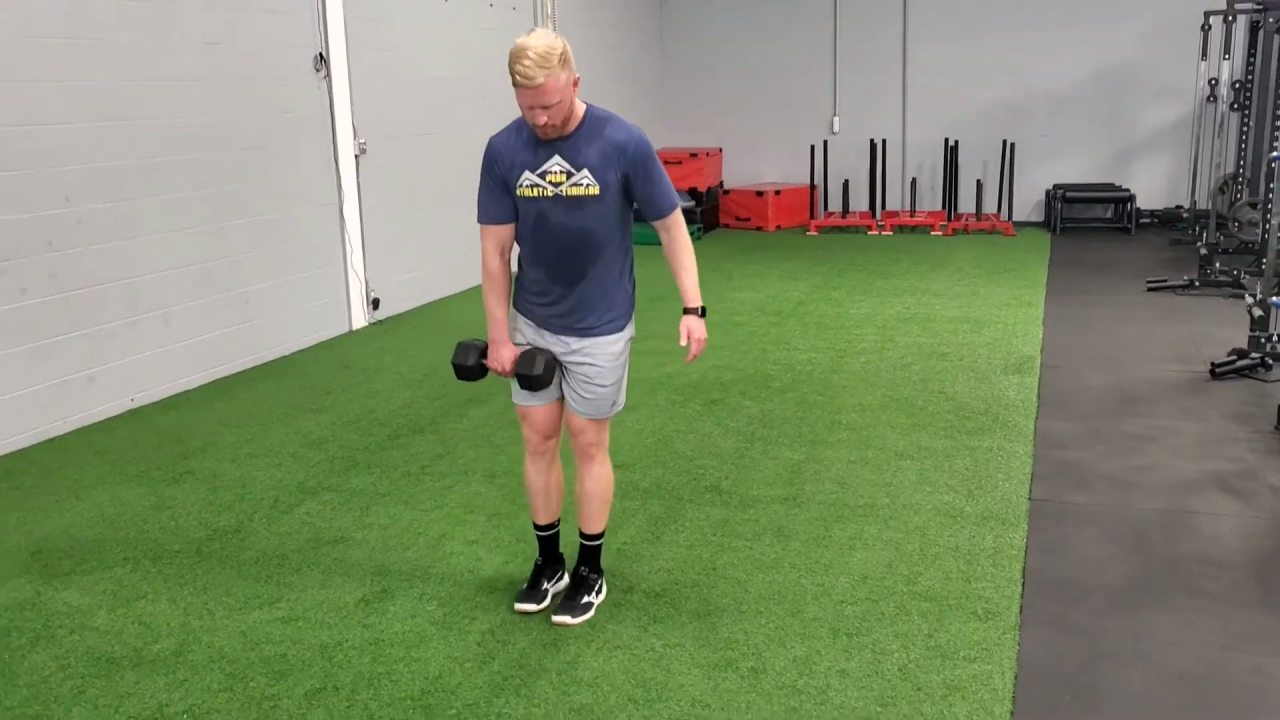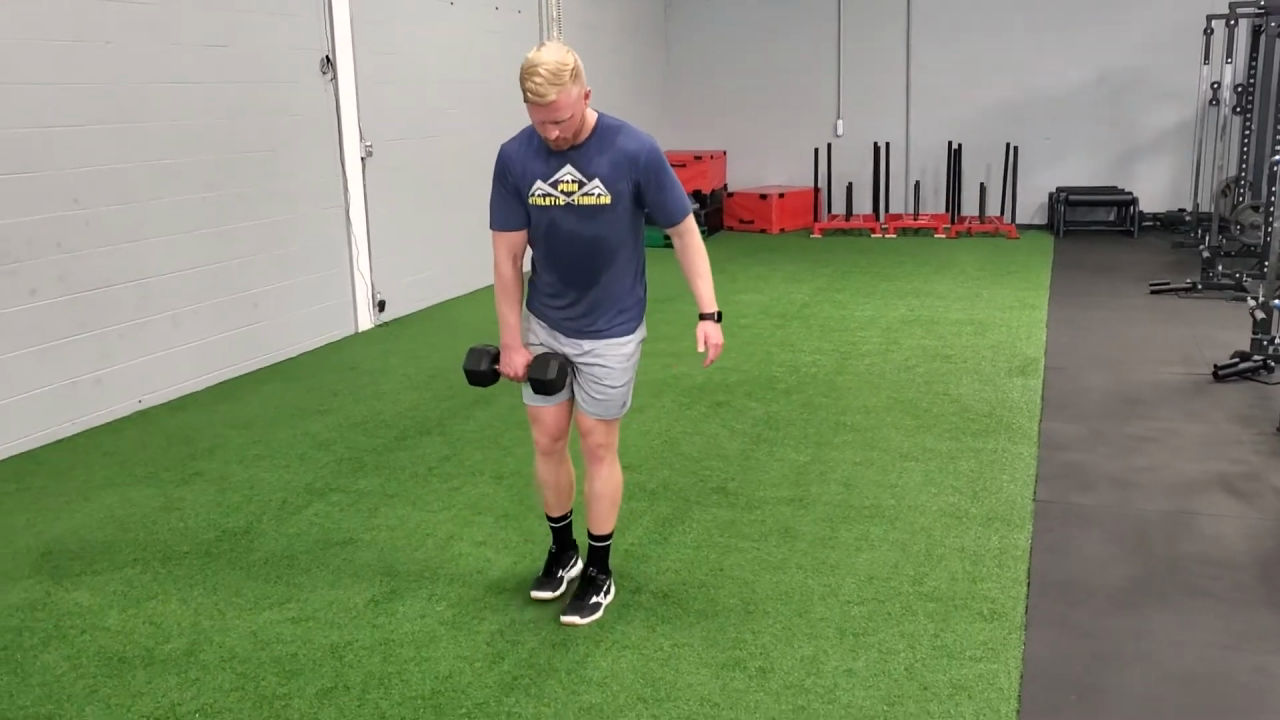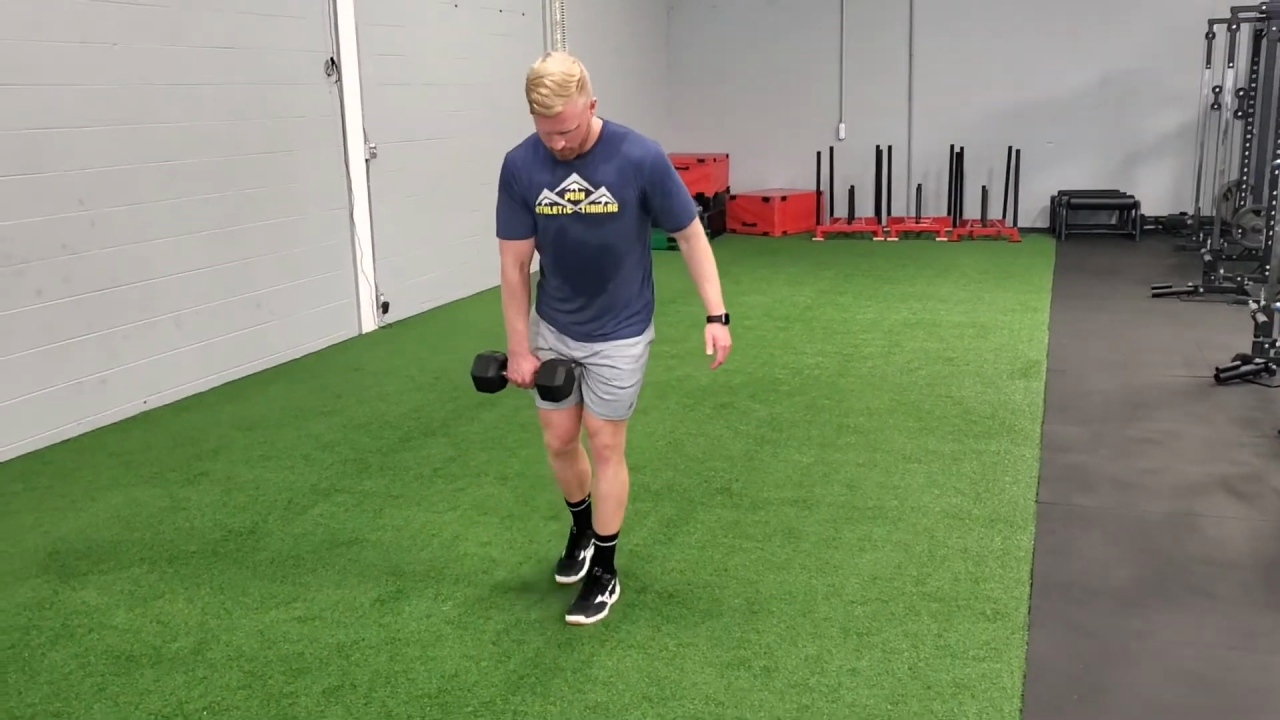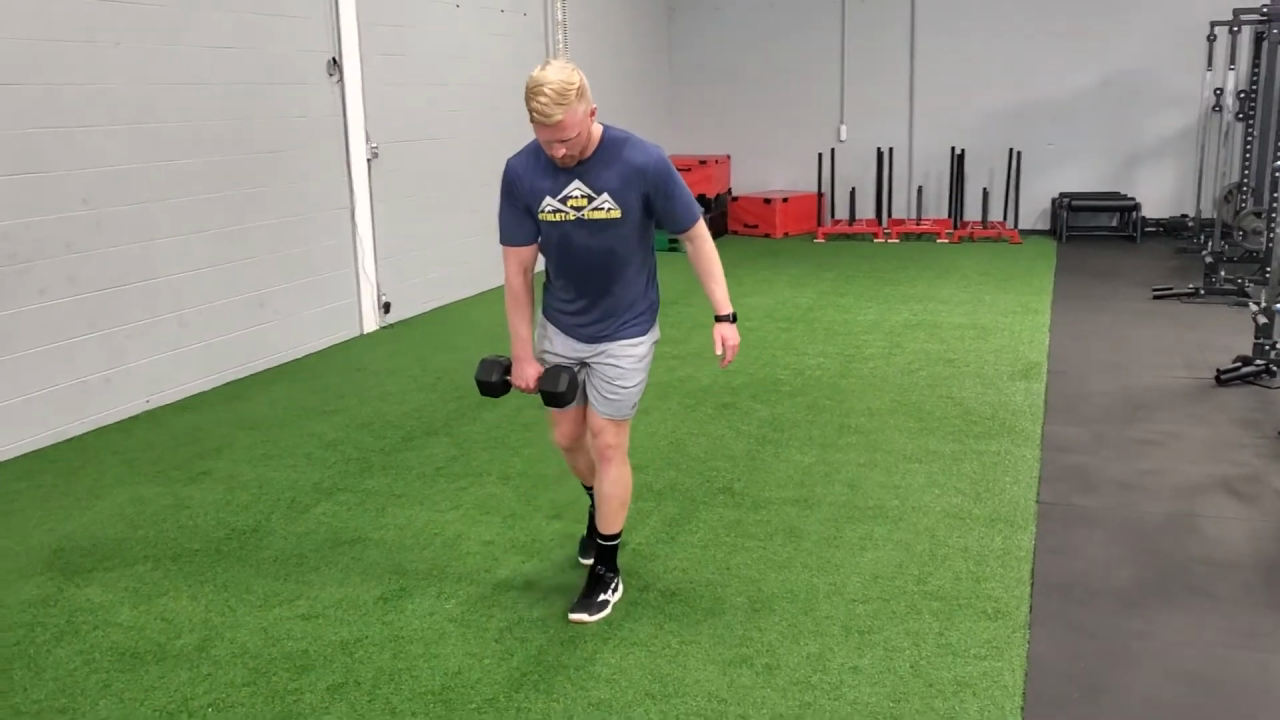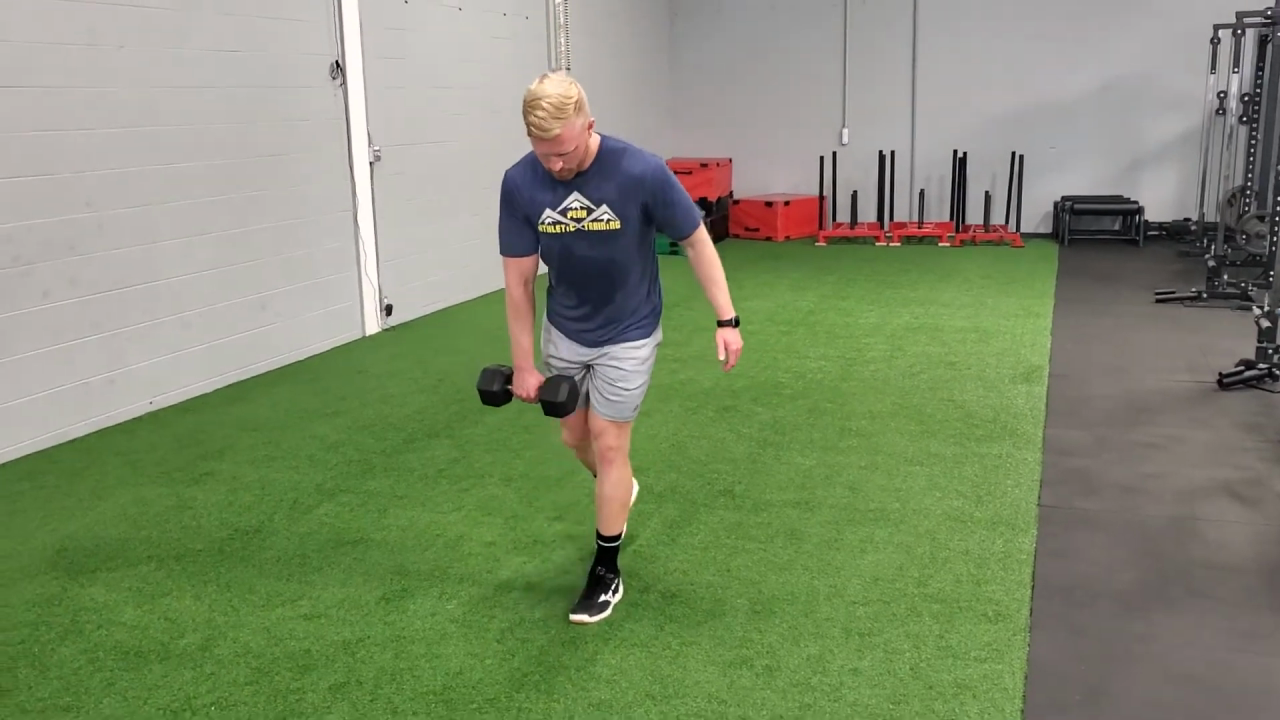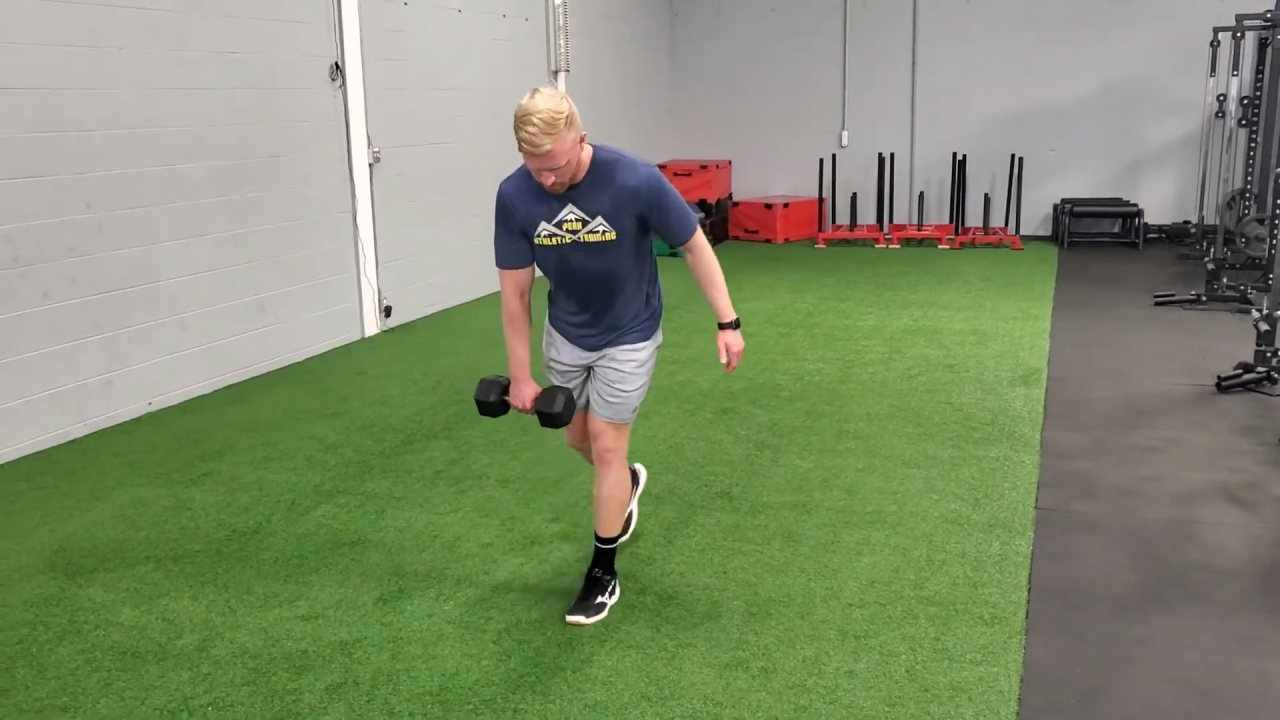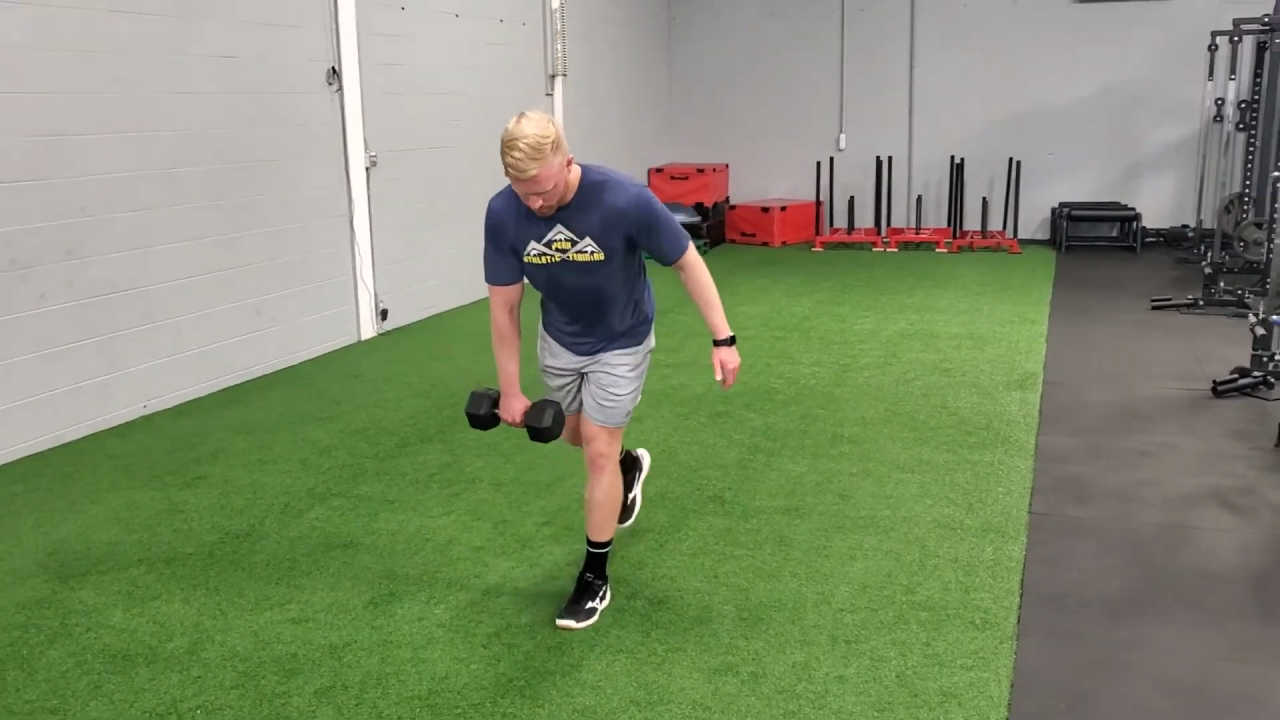
dt=0.2s
person 1, frame 1
left shoulder: (623, 143)
right shoulder: (503, 150)
left elbow: (670, 225)
right elbow: (495, 250)
left wrist: (692, 307)
right wrist: (498, 336)
left hip: (599, 326)
right hip: (532, 323)
left knee: (588, 443)
right knee: (538, 439)
left ankle: (590, 572)
right ankle: (548, 563)
person 1, frame 2
left shoulder: (635, 152)
right shoulder: (514, 158)
left elbow: (683, 232)
right elbow: (507, 256)
left wrist: (708, 313)
right wrist: (511, 342)
left hip: (610, 329)
right hip: (544, 324)
left knee: (598, 445)
right knee: (546, 439)
left ankle: (598, 571)
right ankle: (561, 550)
person 1, frame 3
left shoulder: (641, 158)
right shoulder: (520, 166)
left elbow: (690, 235)
right elbow: (514, 264)
left wrist: (716, 315)
right wrist: (519, 349)
left hip: (619, 331)
right hip: (553, 327)
left knee: (604, 445)
right knee: (558, 441)
left ankle: (603, 572)
right ankle: (580, 529)
person 1, frame 4
left shoulder: (643, 163)
right shoulder: (521, 172)
left elbow: (694, 235)
right elbow: (518, 270)
left wrist: (723, 315)
right wrist: (523, 354)
left hip: (624, 331)
right hip: (559, 327)
left knee: (607, 444)
right knee: (568, 439)
left ankle: (606, 571)
right ankle: (601, 504)
person 1, frame 5
left shoulder: (641, 172)
right shoulder: (519, 183)
left elbow: (695, 240)
right elbow: (518, 280)
left wrist: (726, 319)
right wrist: (523, 364)
left hip: (627, 334)
right hip: (563, 331)
left knee: (609, 446)
right knee: (576, 438)
left ankle: (606, 573)
right ankle: (618, 492)
person 1, frame 6
left shoulder: (636, 181)
right shoulder: (514, 195)
left elbow: (693, 244)
right elbow: (514, 291)
left wrist: (727, 321)
right wrist: (520, 375)
left hip: (627, 335)
right hip: (565, 334)
left knee: (606, 446)
right knee: (579, 439)
left ankle: (603, 574)
right ankle: (628, 482)
person 1, frame 7
left shoulder: (624, 199)
right shoulder: (502, 213)
left elbow: (686, 261)
right elbow: (504, 307)
left wrist: (722, 338)
right wrist: (510, 390)
left hip: (619, 342)
right hip: (559, 339)
left knee: (598, 452)
right knee: (576, 437)
left ankle: (594, 578)
right ankle: (629, 465)
